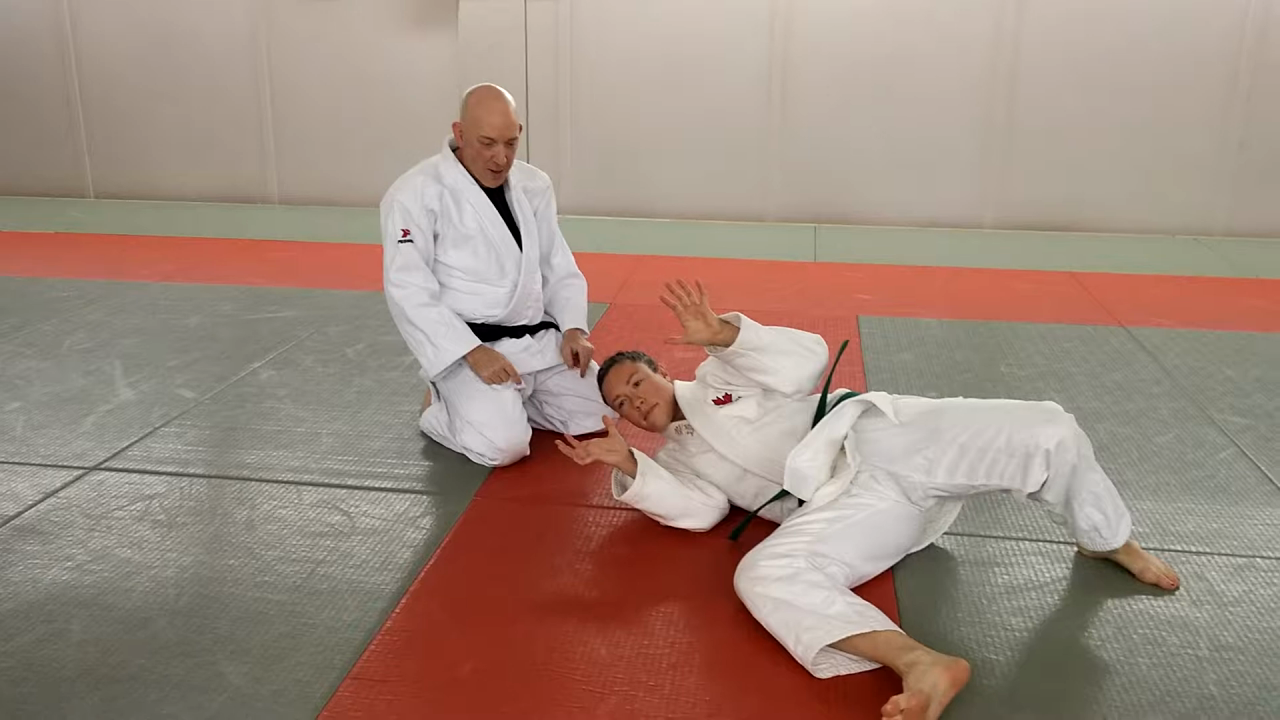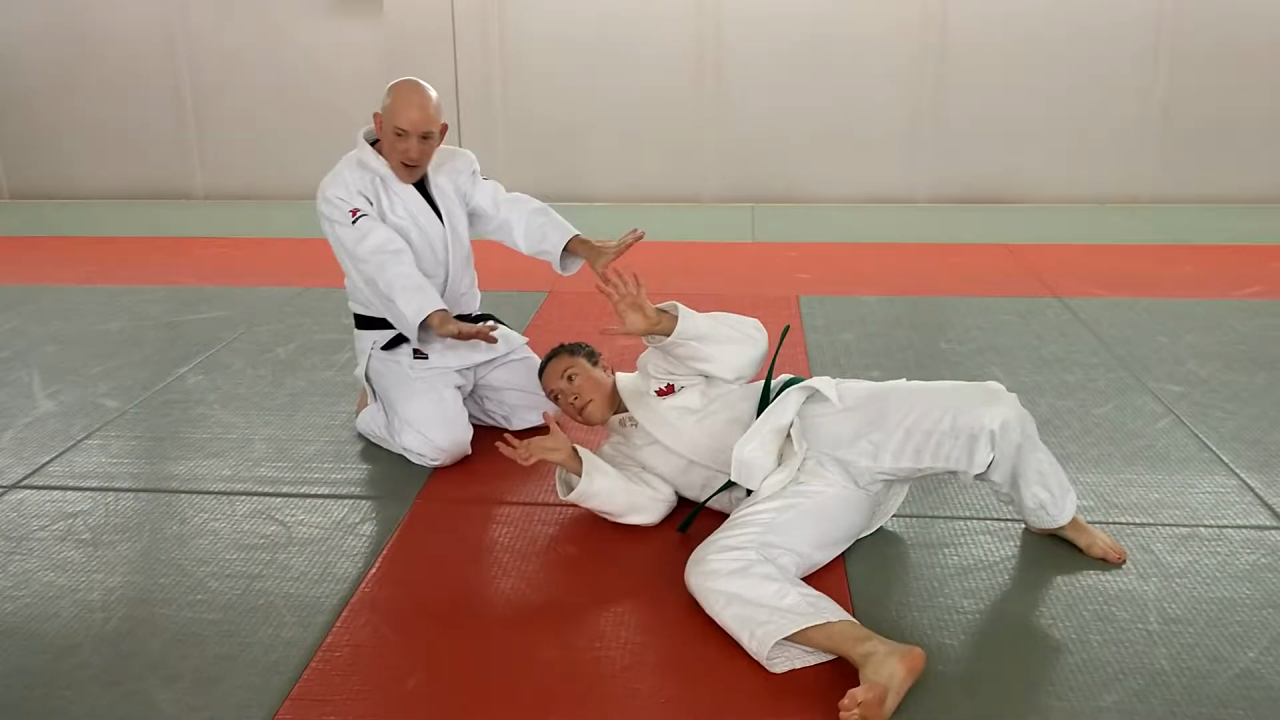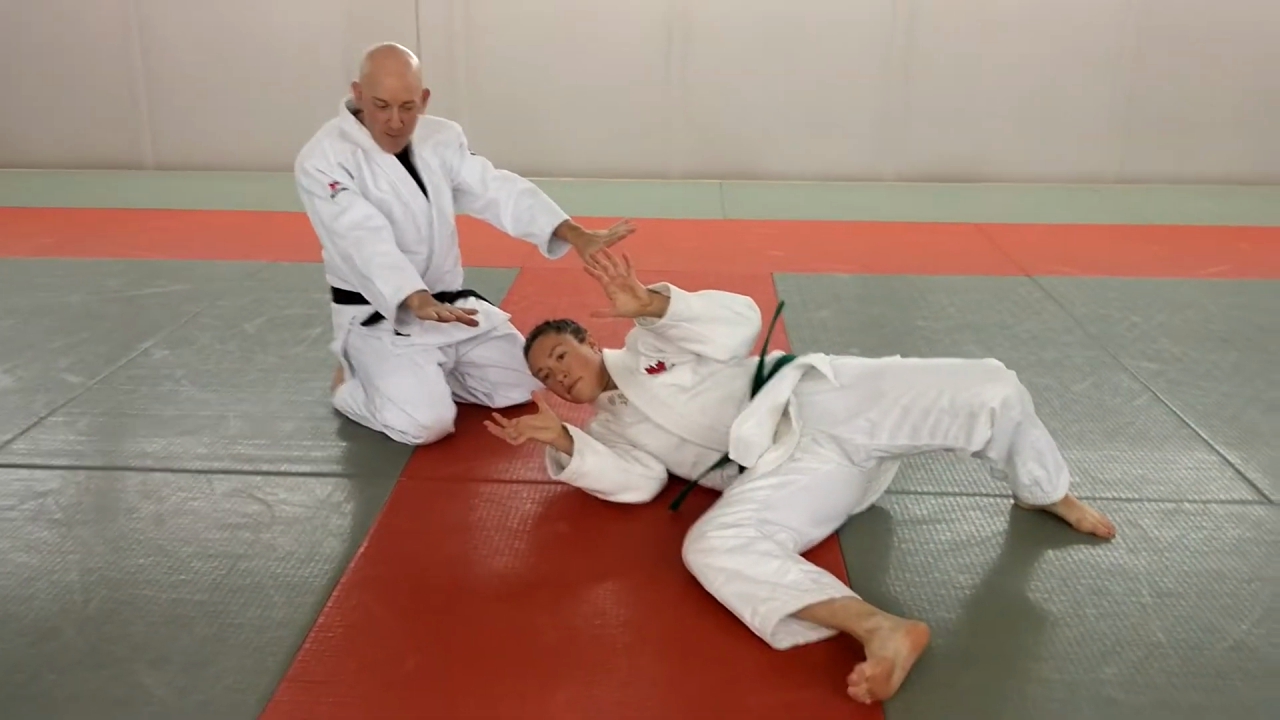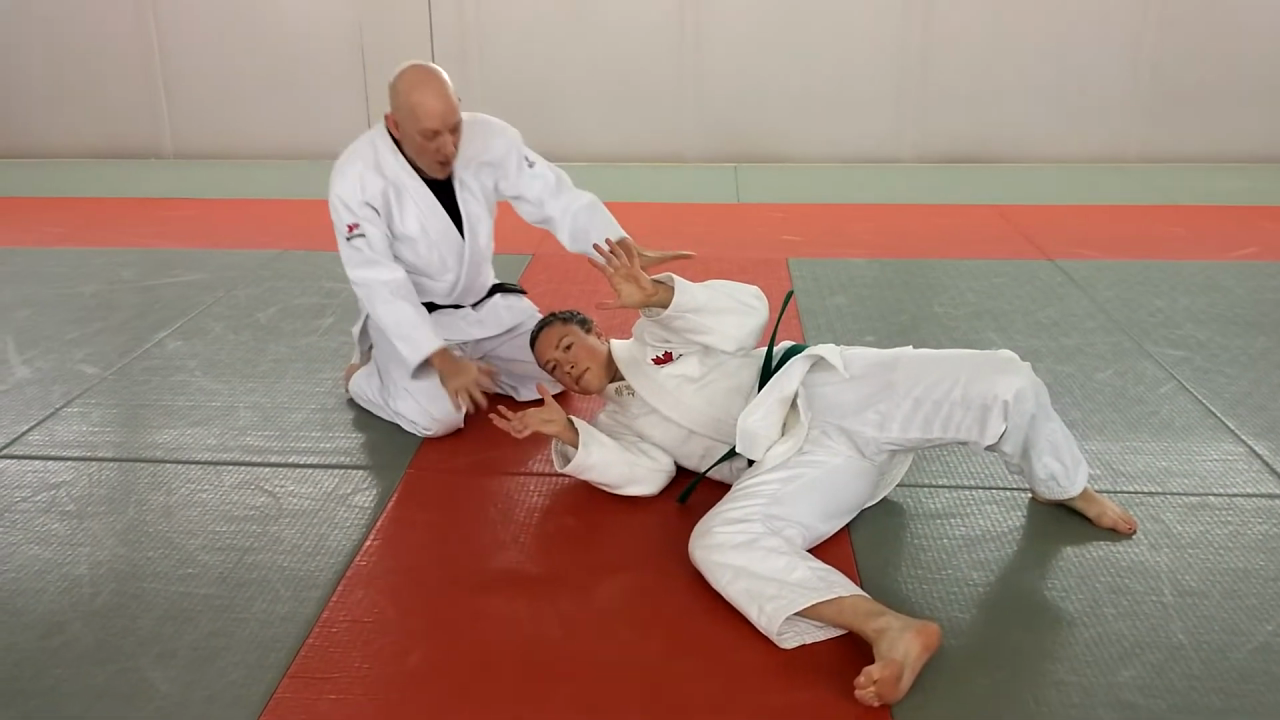
dt=1s
person 1, frame 1
left shoulder: (717, 376)
right shoulder: (676, 458)
left elbow: (805, 359)
right elbow: (696, 509)
left wrist: (723, 333)
right wrist: (627, 465)
left hip: (882, 435)
right hip: (841, 499)
left knee: (1044, 430)
right knee: (763, 577)
left ankle: (1109, 543)
right ankle: (924, 665)
person 1, frame 2
left shoulder: (659, 365)
right shoulder: (622, 451)
left elbow: (745, 344)
right elbow: (644, 503)
left wrist: (660, 323)
right wrist: (572, 464)
left hip: (828, 421)
right hip: (790, 488)
left knee: (990, 412)
right knee: (713, 570)
left ankle: (1057, 521)
right ankle: (877, 653)
person 1, frame 3
left shoulder: (647, 341)
right shoulder: (610, 428)
left elbow: (738, 323)
right elbow: (636, 480)
left wrist: (652, 303)
right wrist: (562, 442)
left hip: (821, 398)
right hip: (783, 464)
left knee: (987, 387)
right knee: (711, 548)
left ankle: (1047, 496)
right ankle: (880, 629)
person 1, frame 4
left shoulder: (656, 330)
right shoulder: (617, 421)
left elbow: (744, 313)
right elbow: (643, 473)
left wrist: (655, 294)
right wrist: (566, 435)
left hip: (830, 387)
right hip: (794, 456)
left knee: (1002, 379)
right knee: (717, 543)
left ankle: (1066, 489)
right ankle: (889, 628)
person 2, frame 1
left shoulder: (533, 185)
right shoulder: (415, 193)
left elbow: (558, 267)
right elbow: (409, 292)
left wrist: (573, 329)
right wrist: (472, 352)
left hip: (538, 340)
right hip: (468, 349)
left knee: (600, 416)
right knee: (502, 444)
left ankle: (507, 400)
right ankle: (440, 407)
person 2, frame 2
left shoulder: (455, 166)
right shoulder: (343, 189)
left elbow: (510, 213)
right elbow: (386, 264)
left wrist: (584, 248)
right wrist: (439, 321)
left hip: (469, 328)
right hip: (401, 342)
left knee: (543, 408)
right knee: (442, 445)
left ankle: (449, 396)
right ankle: (378, 405)
person 2, frame 3
left shoulder: (440, 138)
right shoulder: (323, 159)
left elbow: (496, 191)
right elbow: (365, 241)
left wrist: (574, 234)
right wrist: (416, 301)
left hip: (450, 303)
right hip: (379, 317)
left knee: (523, 385)
right knee: (425, 422)
left ankle: (429, 374)
right ankle: (354, 384)
person 2, frame 4
left shoulder: (489, 137)
right shoulder: (355, 177)
left elbow: (554, 199)
right elbow: (379, 283)
right wrist: (443, 360)
left hip: (484, 304)
right hip: (407, 318)
left knee: (556, 378)
right knee: (435, 416)
left ankle: (470, 367)
right ankle: (364, 375)
